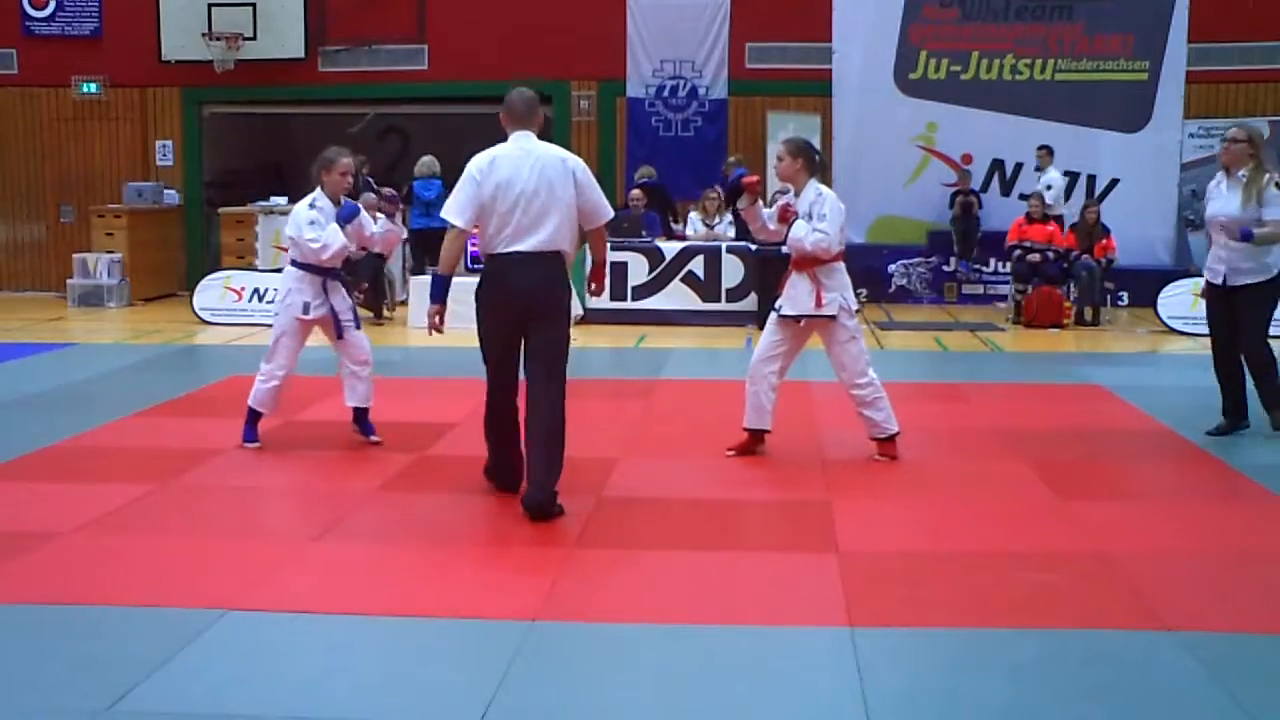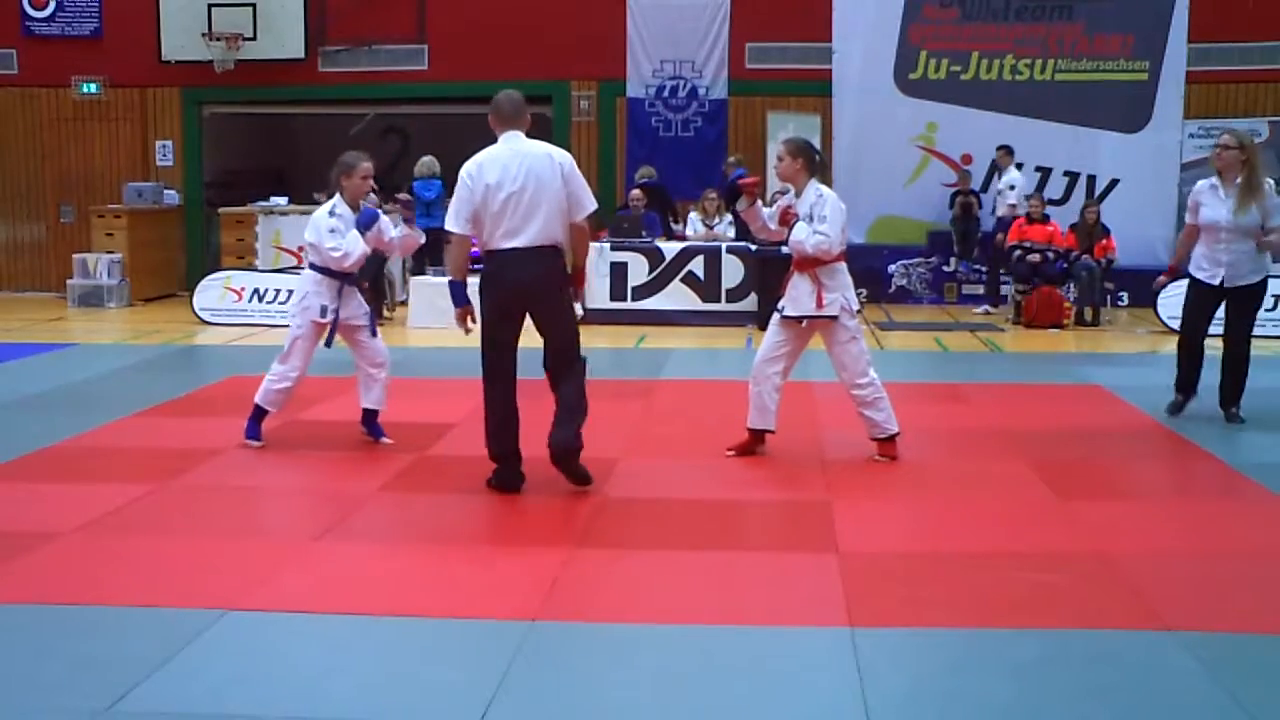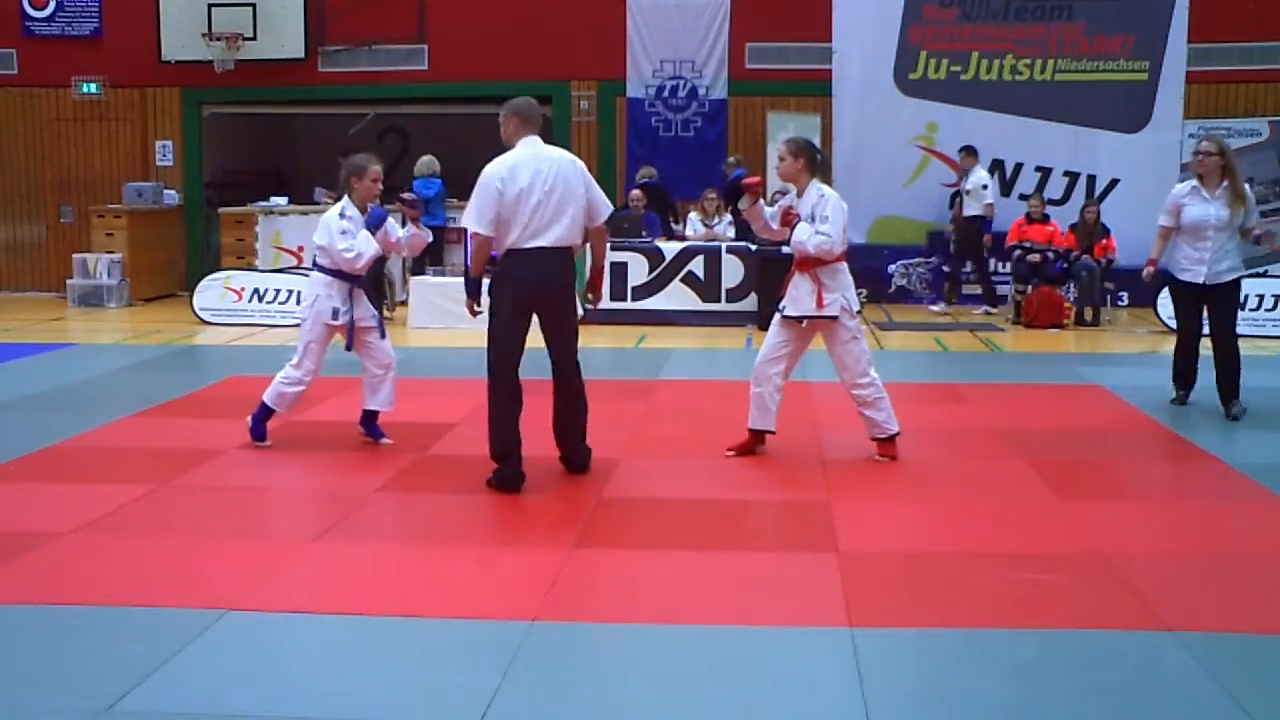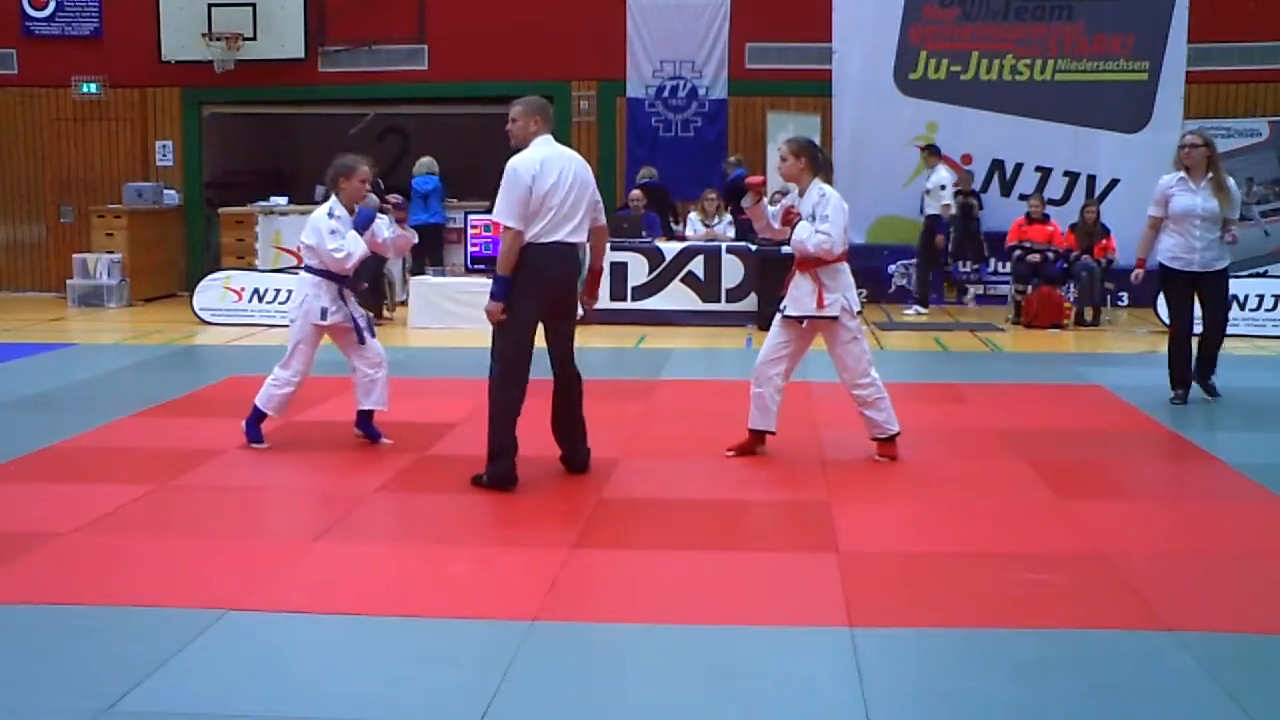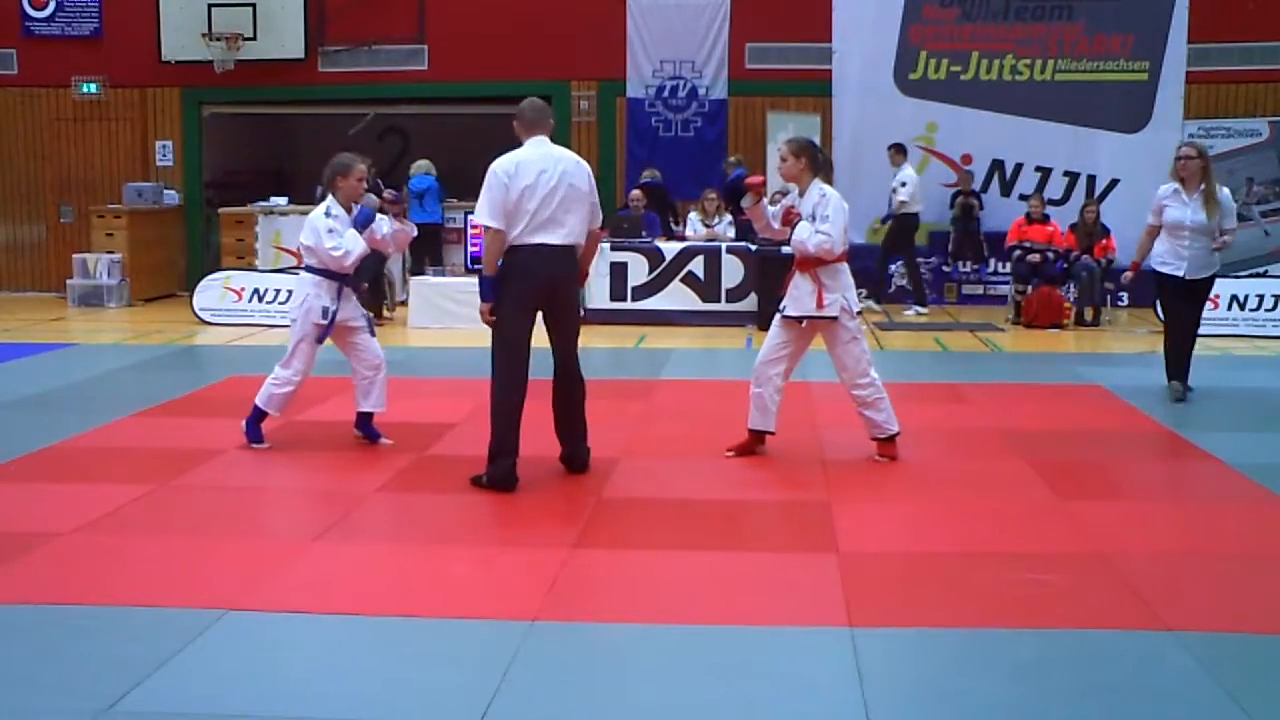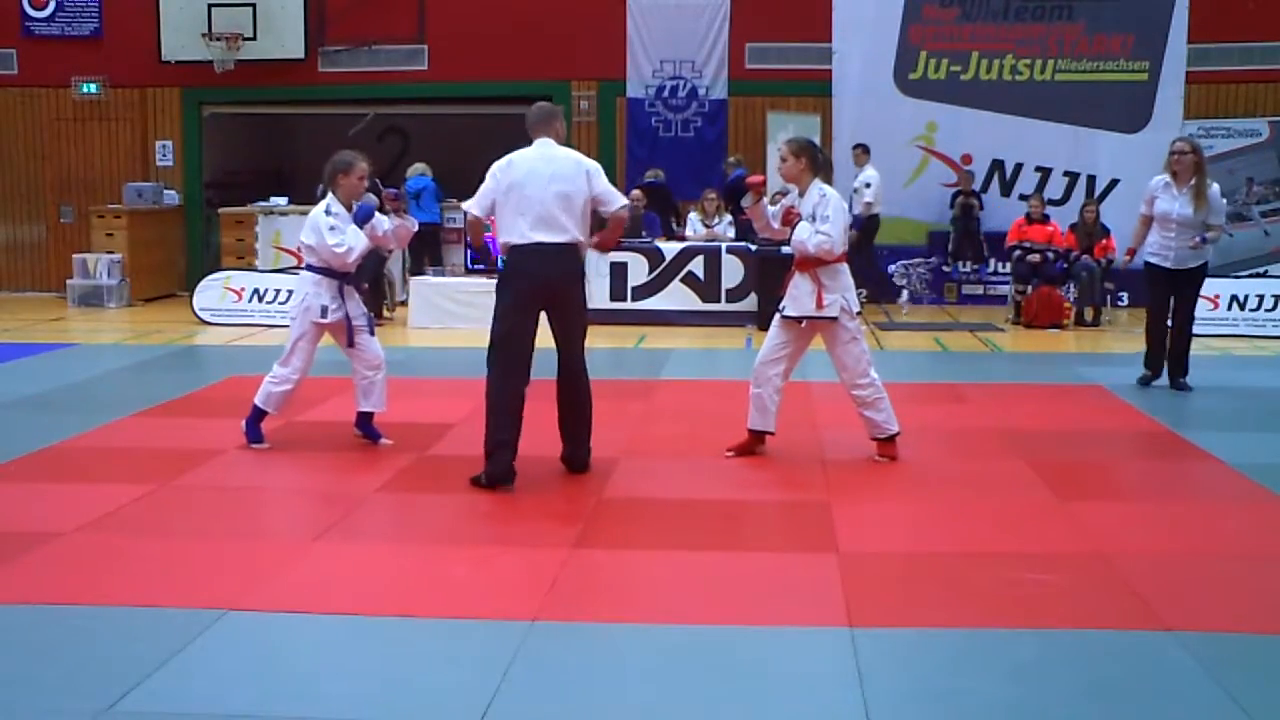
dt=0.3s
person 1, frame 1
left shoulder: (483, 163)
right shoulder: (568, 163)
left elbow: (457, 232)
right elbow: (596, 226)
left wrist: (438, 292)
right wrist: (599, 269)
left hip: (500, 277)
right hip: (547, 276)
left knee: (501, 380)
right knee: (546, 383)
left ankle: (506, 470)
right ankle: (541, 491)
person 1, frame 2
left shoulder: (476, 166)
right shoulder: (557, 158)
left elbow: (460, 238)
right elbow: (581, 224)
left wrist: (459, 293)
right wrist: (578, 271)
left hip: (500, 272)
right hip: (546, 268)
left knee: (499, 372)
right knee: (566, 362)
left ankle: (508, 469)
right ankle: (565, 441)
person 1, frame 3
left shoulder: (498, 169)
right shoulder: (571, 164)
left elbow: (482, 237)
right elbow: (598, 227)
left wrist: (473, 283)
right wrist: (596, 275)
left hip: (515, 271)
right hip: (559, 269)
left knee: (503, 371)
right knee: (565, 364)
left ankle: (508, 468)
right ankle: (575, 454)
person 1, frame 4
left shoulder: (522, 164)
right shoulder: (579, 164)
left elbow: (513, 234)
right elbow: (599, 227)
left wrist: (498, 291)
right wrist: (593, 276)
left hip: (532, 266)
right hip: (567, 266)
left knee: (509, 367)
right knee: (564, 360)
left ankle: (502, 468)
right ankle: (575, 452)
person 1, frame 5
left shoulder: (506, 165)
right shoulder: (578, 165)
left elbow: (495, 234)
right elbow: (593, 232)
left wrist: (487, 290)
left hip: (522, 267)
right hip: (563, 267)
left knee: (510, 369)
right knee: (567, 360)
left ankle: (502, 469)
right ankle: (575, 453)
person 1, frame 6
left shoulder: (505, 166)
right shoulder: (582, 165)
left elbow: (474, 221)
right elbow: (618, 213)
left wrist: (486, 245)
right wrist: (606, 240)
left hip: (522, 267)
right hip: (566, 266)
left knee: (506, 367)
right knee: (572, 361)
left ankle: (500, 464)
right ankle: (576, 453)
person 2, frame 1
left shoulder: (824, 198)
right shoulder: (791, 201)
left elbow: (825, 244)
right elbow: (764, 231)
left wrist: (794, 224)
right wrist: (750, 200)
left hip: (828, 291)
right hip: (796, 289)
left knee: (855, 372)
right knee: (763, 363)
left ankle: (885, 436)
right ankle: (755, 435)
person 2, frame 2
left shoulder: (825, 198)
right shoulder: (791, 201)
left elbow: (827, 246)
right elbow: (765, 229)
left wrist: (794, 226)
right wrist: (750, 202)
left hip: (829, 291)
right hip: (799, 290)
left knee: (856, 371)
right knee: (766, 364)
left ankle: (886, 436)
right ankle: (756, 436)
person 2, frame 3
left shoulder: (827, 198)
right shoulder: (793, 200)
left elbow: (829, 246)
right elbow: (767, 229)
left wrist: (796, 226)
right wrist: (752, 201)
left hip: (831, 291)
right hip: (800, 289)
left knee: (857, 371)
right knee: (767, 365)
left ankle: (886, 436)
right ankle: (756, 436)
person 2, frame 4
left shoulder: (828, 198)
right shoulder: (795, 200)
left elbow: (830, 246)
right elbow: (768, 228)
left wrist: (797, 225)
right wrist: (755, 200)
left hip: (831, 291)
right hip: (801, 289)
left knee: (858, 372)
right knee: (768, 364)
left ankle: (886, 436)
right ankle: (757, 436)
person 2, frame 5
left shoulder: (828, 198)
right shoulder: (795, 199)
left elbow: (830, 246)
right elbow: (768, 228)
left wrist: (797, 226)
right wrist: (755, 200)
left hip: (831, 291)
right hip: (801, 289)
left knee: (857, 371)
right knee: (768, 364)
left ankle: (886, 436)
right ankle: (756, 436)
person 2, frame 6
left shoulder: (829, 198)
right shoulder: (795, 200)
left elbow: (830, 246)
right elbow: (768, 227)
left wrist: (797, 226)
right wrist: (756, 199)
left hip: (831, 292)
right hip: (800, 289)
left knee: (856, 372)
right knee: (767, 364)
left ankle: (886, 436)
right ankle: (756, 436)
person 3, frame 1
left shoulder: (350, 209)
right shoulder: (306, 209)
right elbow: (318, 250)
right wrist: (340, 225)
left hip: (332, 289)
right hip: (301, 289)
left knee: (359, 353)
right knee: (279, 361)
left ankle: (361, 419)
right ankle: (251, 423)
person 3, frame 2
left shoulder: (369, 214)
right shoulder: (325, 216)
left elbow: (399, 246)
right elbow: (339, 258)
left wrist: (409, 222)
right wrist: (361, 231)
left hip: (347, 294)
right hip: (318, 292)
left knee: (376, 357)
right knee: (291, 362)
left ankle: (370, 421)
right ankle: (255, 421)
person 3, frame 3
left shoulder: (374, 216)
right shoulder: (336, 218)
left elbow: (407, 246)
right elbow: (352, 260)
left wrist: (414, 221)
right wrist: (371, 231)
left hip: (353, 296)
right hip: (326, 294)
left knee: (382, 359)
right knee: (304, 367)
left ankle: (369, 422)
right ankle: (259, 419)
person 3, frame 4
left shoulder: (360, 216)
right shoulder: (323, 218)
left elbow: (394, 248)
right elbow: (340, 259)
right wrist: (359, 231)
left hip: (341, 296)
right hip: (314, 296)
left knee: (372, 357)
right knee: (294, 367)
left ankle: (365, 423)
right ankle: (253, 423)
person 3, frame 5
left shoulder: (359, 213)
right shoulder: (321, 217)
left elbow: (393, 244)
right elbow: (340, 258)
right wrist: (359, 230)
left hip: (343, 296)
right hip: (316, 295)
left knee: (371, 359)
right knee: (294, 367)
left ankle: (364, 424)
right ankle: (253, 422)
person 3, frame 6
left shoulder: (360, 211)
right shoulder: (322, 215)
left elbow: (394, 239)
right elbow: (341, 255)
right wrist: (359, 226)
left hip: (344, 294)
right hip: (316, 294)
left knee: (372, 358)
right knee: (293, 365)
left ankle: (364, 423)
right ankle: (253, 422)
person 4, frame 1
right shoulder: (1215, 186)
left wrist: (1245, 235)
right wrist: (1208, 280)
right hip: (1220, 279)
left knee: (1254, 345)
right knee: (1223, 349)
right ankle: (1235, 415)
person 4, frame 2
right shoulder: (1202, 190)
right elbow: (1189, 234)
right wrist: (1171, 270)
left hip: (1249, 280)
right hip: (1205, 276)
left knee: (1238, 342)
right knee: (1190, 335)
left ankle: (1231, 404)
right ankle: (1182, 392)
person 4, frame 3
left shoulder: (1241, 194)
right shoulder: (1181, 192)
left elbow: (1246, 232)
right elbow: (1163, 235)
left wrist: (1261, 238)
right wrist: (1152, 263)
left hip: (1226, 277)
right hip: (1185, 276)
left knee: (1225, 337)
right knee: (1188, 336)
left ankle: (1231, 399)
right ankle: (1182, 388)
person 4, frame 4
left shoulder: (1226, 186)
right shoulder: (1168, 183)
left elbow: (1230, 224)
right elbow: (1153, 227)
left wrist: (1230, 235)
right wrist: (1141, 262)
left hip: (1214, 266)
right hip: (1175, 265)
left knee: (1217, 323)
right knee: (1180, 326)
left ankle: (1204, 374)
right ankle: (1180, 386)
person 4, frame 5
left shoulder: (1220, 196)
right shoulder: (1165, 193)
left elbow: (1229, 234)
right elbow: (1150, 233)
left wrist: (1224, 242)
right wrist: (1134, 266)
left hip: (1202, 272)
right hip: (1167, 269)
left knee: (1189, 327)
right knee: (1175, 326)
left ankle: (1180, 377)
right ankle: (1176, 381)
person 4, frame 6
left shoulder: (1210, 191)
right shoulder: (1157, 184)
left elbow: (1216, 231)
right elbow: (1144, 222)
left wrist: (1203, 240)
right wrist: (1131, 251)
left hip: (1192, 265)
right hip: (1157, 261)
left knee: (1183, 319)
right knee: (1156, 315)
left ankle: (1178, 374)
right ankle: (1152, 368)
